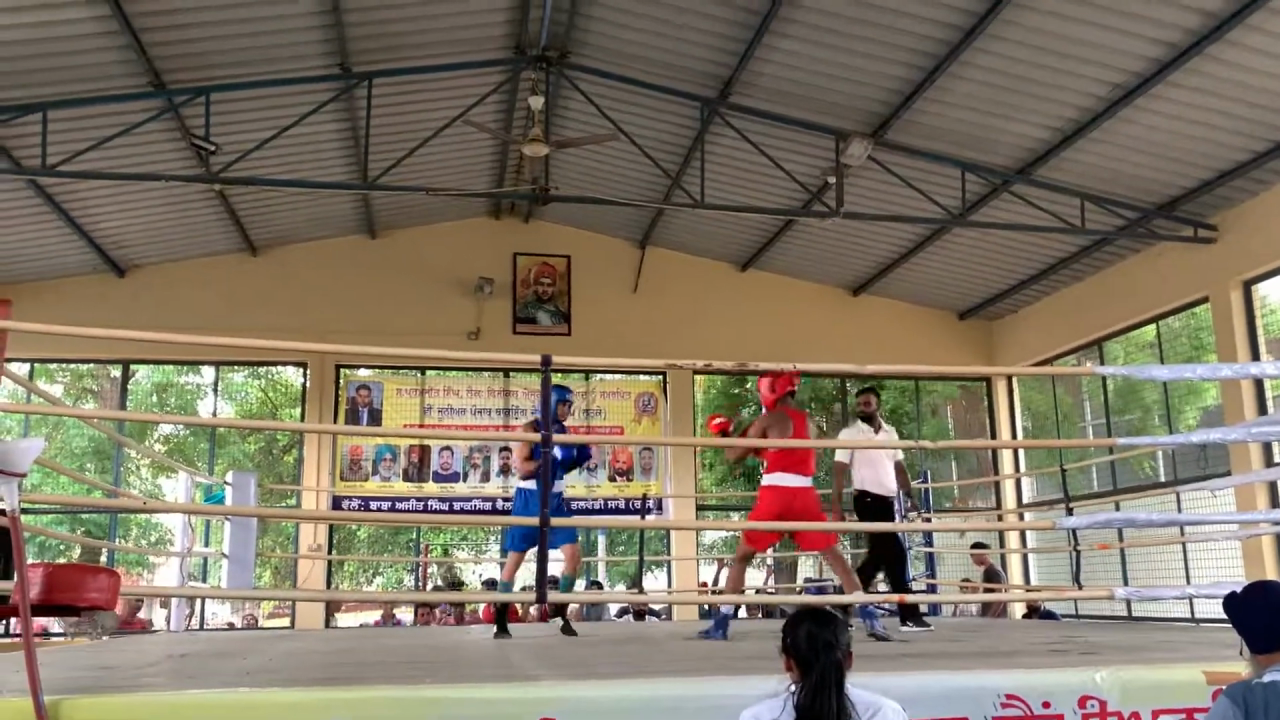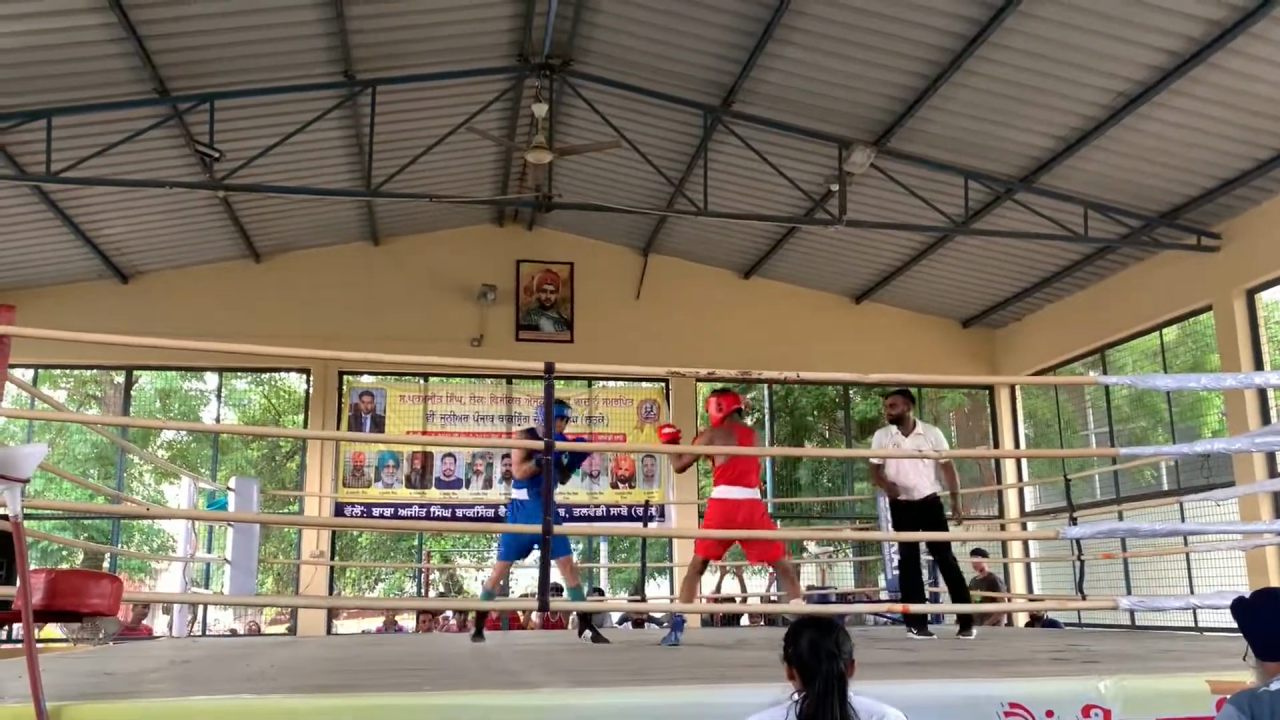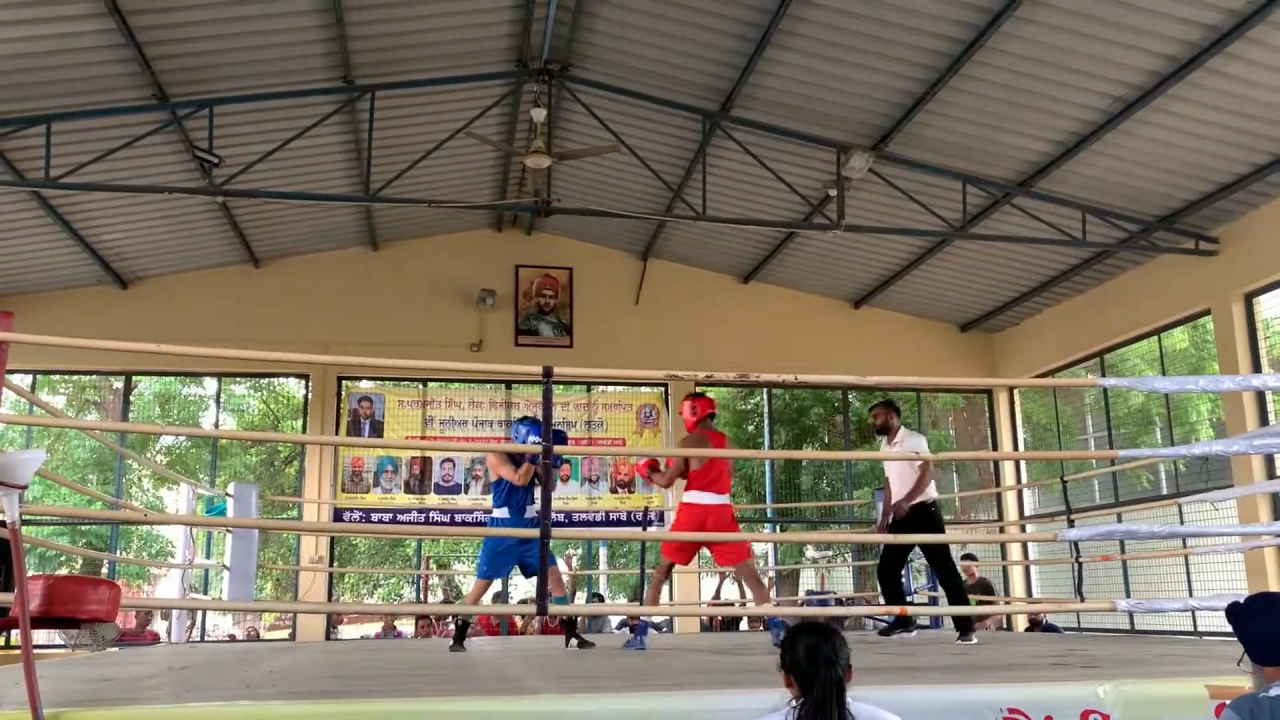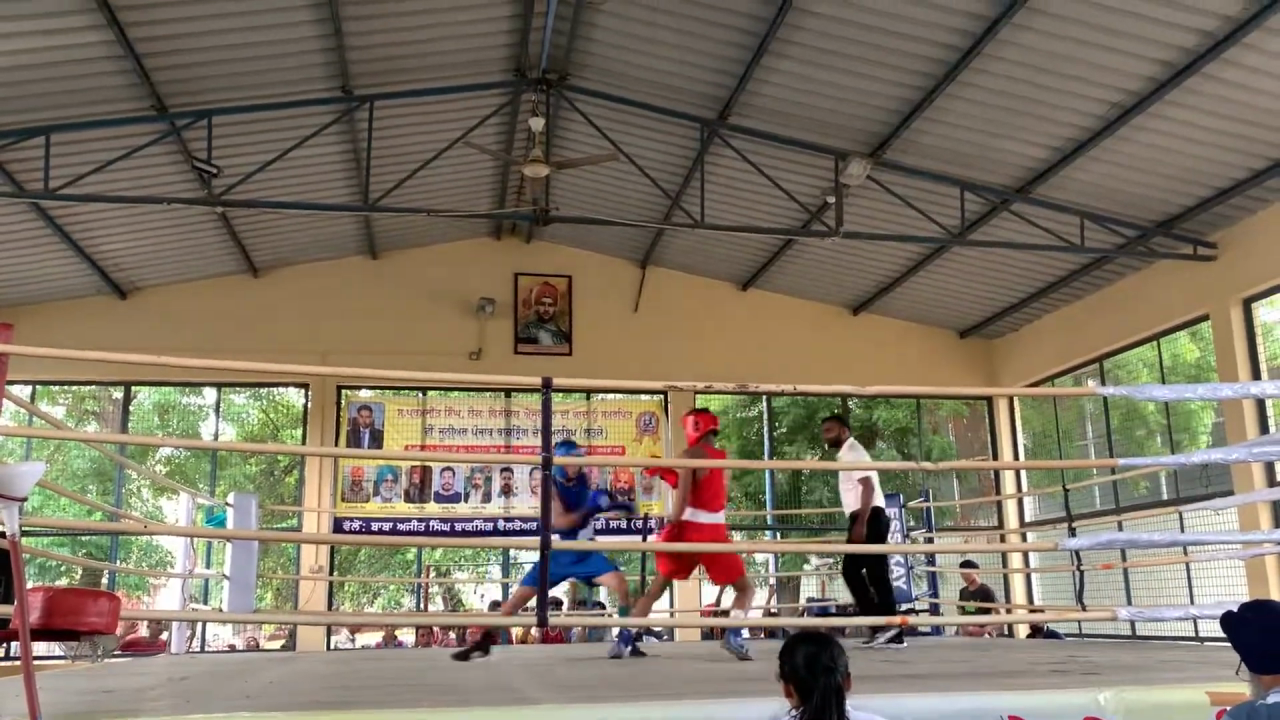
dt=0.4s
person 1, frame 1
left shoulder: (768, 419)
right shoulder: (808, 423)
left elbow: (736, 454)
left wrist: (722, 436)
left hip: (773, 496)
right hip: (804, 497)
left knee: (740, 558)
right knee: (837, 560)
left ankle: (721, 623)
right ankle: (868, 617)
person 1, frame 2
left shoulder: (713, 434)
right shoulder: (754, 437)
left elbow: (680, 463)
left wrist: (670, 444)
left hip: (721, 508)
right hip: (751, 509)
left knee: (695, 568)
right knee: (787, 572)
left ankle: (676, 628)
person 1, frame 3
left shoulder: (689, 441)
right shoulder: (725, 442)
left elbow: (665, 480)
left wrist: (649, 470)
left hip: (692, 513)
right hip: (721, 515)
left knee: (661, 572)
right knee: (751, 575)
left ankle: (640, 631)
right ankle: (777, 628)
person 1, frame 4
left shoulder: (689, 455)
right shoulder: (726, 459)
left elbow: (683, 495)
left wrist: (669, 530)
right wrist: (668, 473)
left hip: (687, 530)
right hip: (714, 532)
left knee: (656, 589)
right knee: (745, 587)
right ankle: (733, 634)
person 2, frame 1
left shoulder: (890, 433)
right shoulder: (849, 434)
left elbow: (899, 468)
right elbow: (840, 470)
left wrist: (910, 497)
right wrist: (837, 505)
left hip: (888, 501)
right hip: (868, 500)
left knee: (876, 559)
right knee: (894, 555)
right ankle: (909, 615)
person 2, frame 2
left shoulder: (932, 434)
right shoulder: (881, 437)
left elbow: (947, 468)
right elbow: (875, 470)
left wrist: (956, 502)
right wrist: (888, 485)
left hip: (929, 503)
right hip: (901, 506)
left knee: (946, 560)
right knee: (908, 564)
left ankle: (966, 621)
right ankle: (916, 622)
person 2, frame 3
left shoulder: (914, 440)
right shoulder: (884, 446)
left elbow: (926, 473)
left wrist: (906, 501)
right wrist: (884, 517)
left hip: (924, 510)
right hip: (902, 516)
left knee: (944, 568)
right knee: (887, 568)
left ankle: (965, 627)
right ankle: (902, 622)
person 2, frame 4
left shoulder: (853, 452)
right shoulder: (847, 453)
left elbow: (868, 487)
left wrist: (861, 523)
right wrist: (860, 523)
left hip: (868, 517)
right hip: (873, 517)
left knee: (851, 571)
right knee: (877, 575)
left ankle: (883, 624)
right ankle: (892, 634)
person 3, frame 1
left shoulder: (562, 431)
right shoulder: (530, 429)
right elbow: (522, 469)
left wrist: (578, 457)
right wrist: (550, 458)
left hip: (556, 502)
right hip: (528, 500)
left knee: (573, 555)
right knee: (515, 560)
left ankle: (560, 611)
right ankle: (501, 621)
person 3, frame 2
left shoulder: (555, 443)
right shoulder: (525, 437)
left elbow: (562, 479)
right elbow: (519, 473)
left wrist: (574, 461)
right wrist: (542, 455)
left hip: (546, 513)
right hip: (521, 511)
left knee: (568, 566)
right knee: (502, 568)
left ankle: (586, 627)
right ankle: (478, 625)
person 3, frame 3
left shoulder: (532, 457)
right shoulder: (497, 456)
left elbow: (548, 484)
right elbow: (519, 481)
left wrist: (555, 459)
right wrist: (532, 453)
left hip: (529, 529)
right hip: (502, 530)
left knee: (554, 578)
right knee: (481, 584)
left ankle: (572, 635)
right ankle: (459, 636)
person 3, frame 4
left shoulder: (581, 477)
right shoulder: (549, 485)
right elbow: (560, 523)
right wrist: (590, 507)
left hip: (586, 550)
right hip: (557, 553)
left knee: (619, 584)
right knee: (521, 596)
left ankle: (626, 639)
right ankle: (484, 642)
